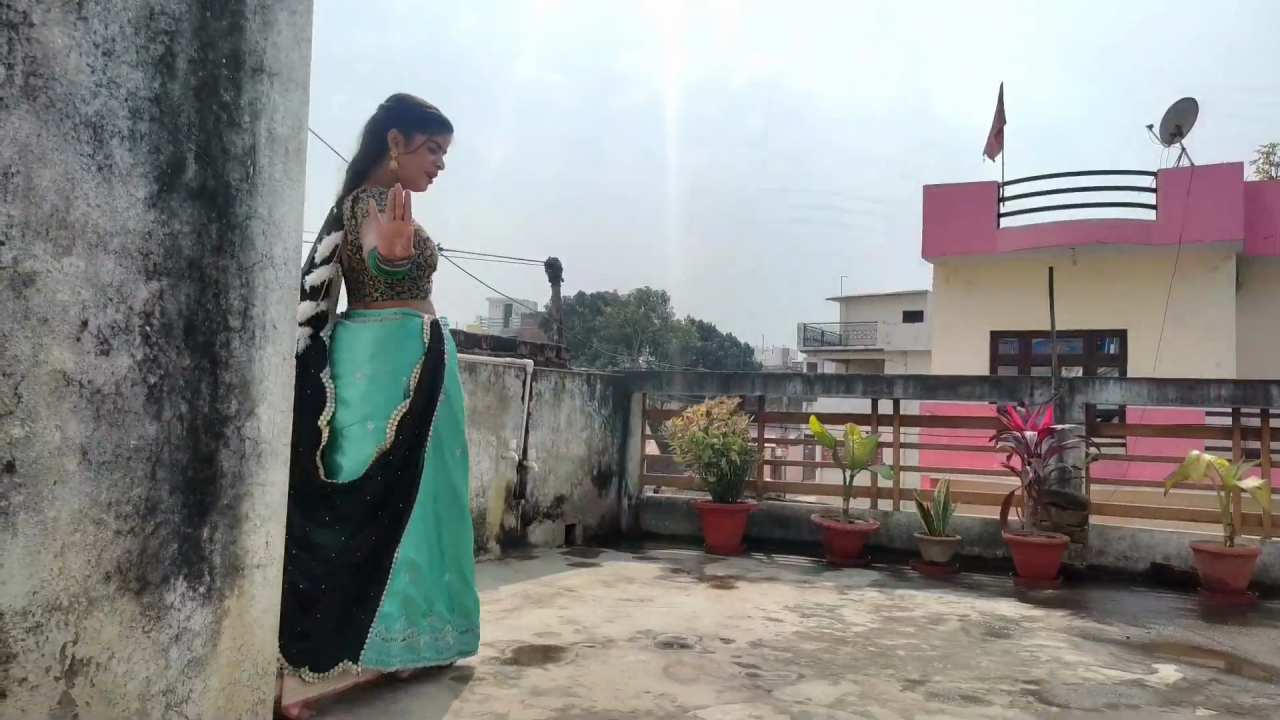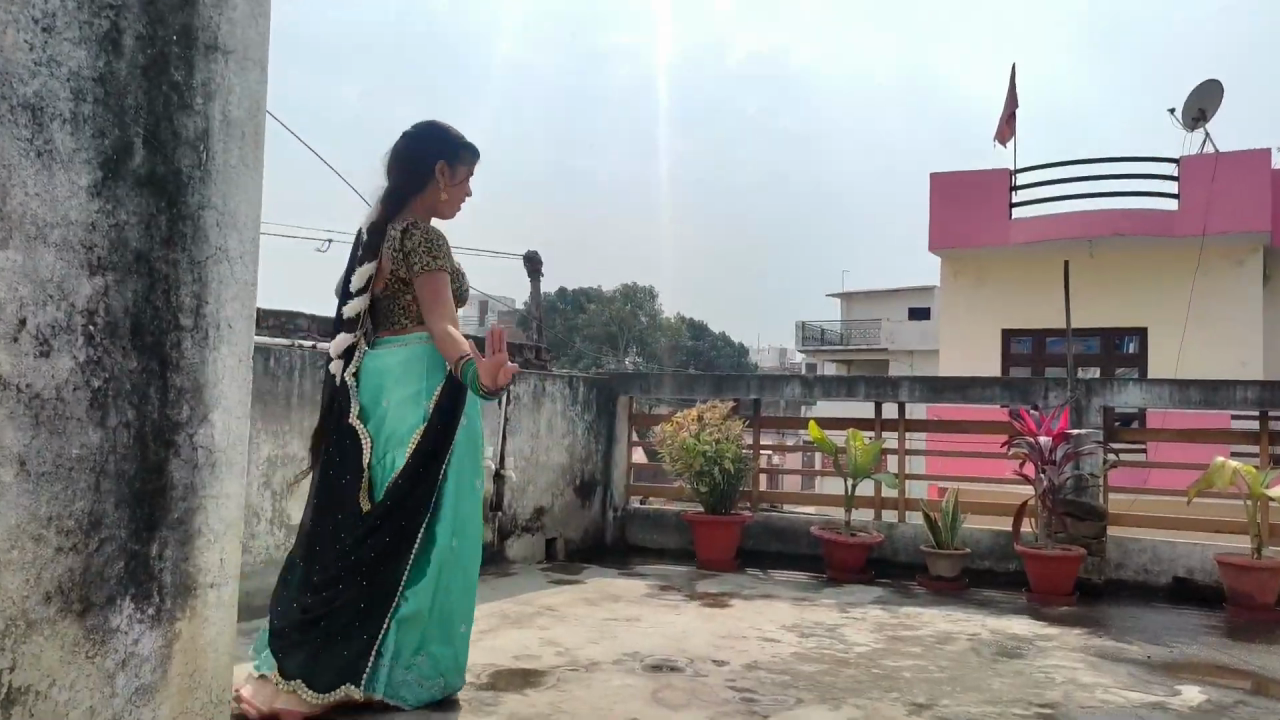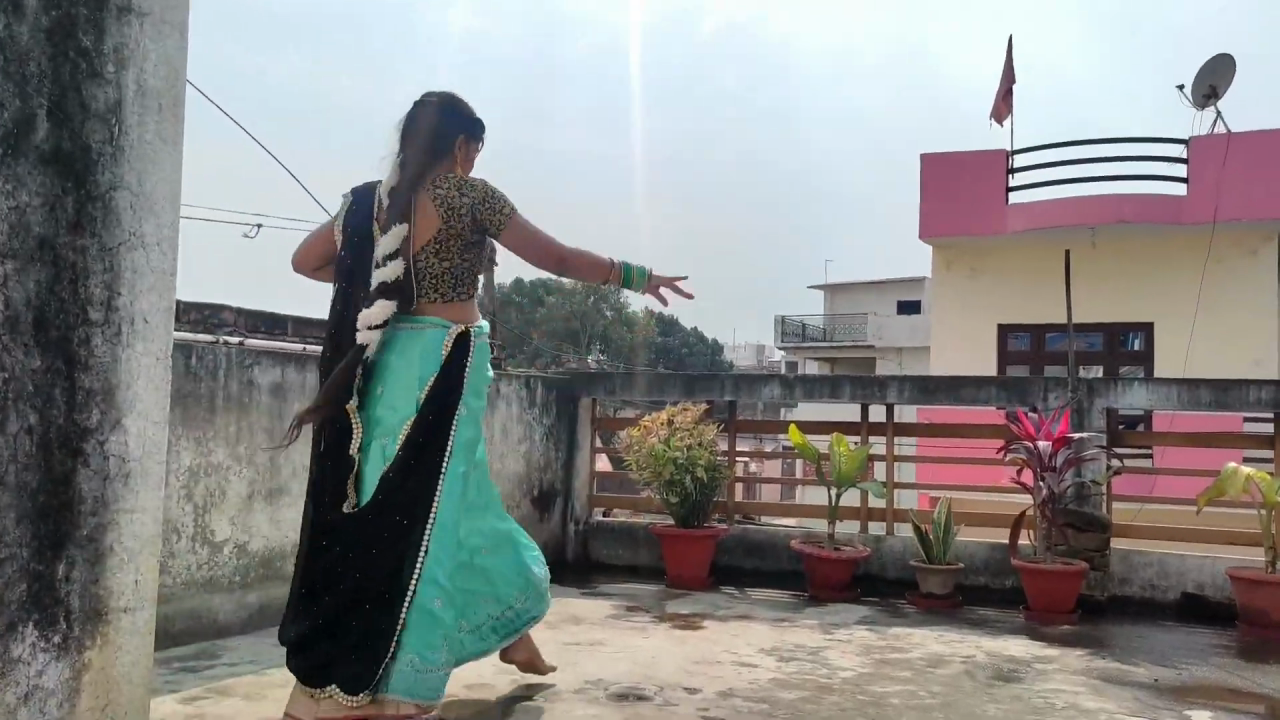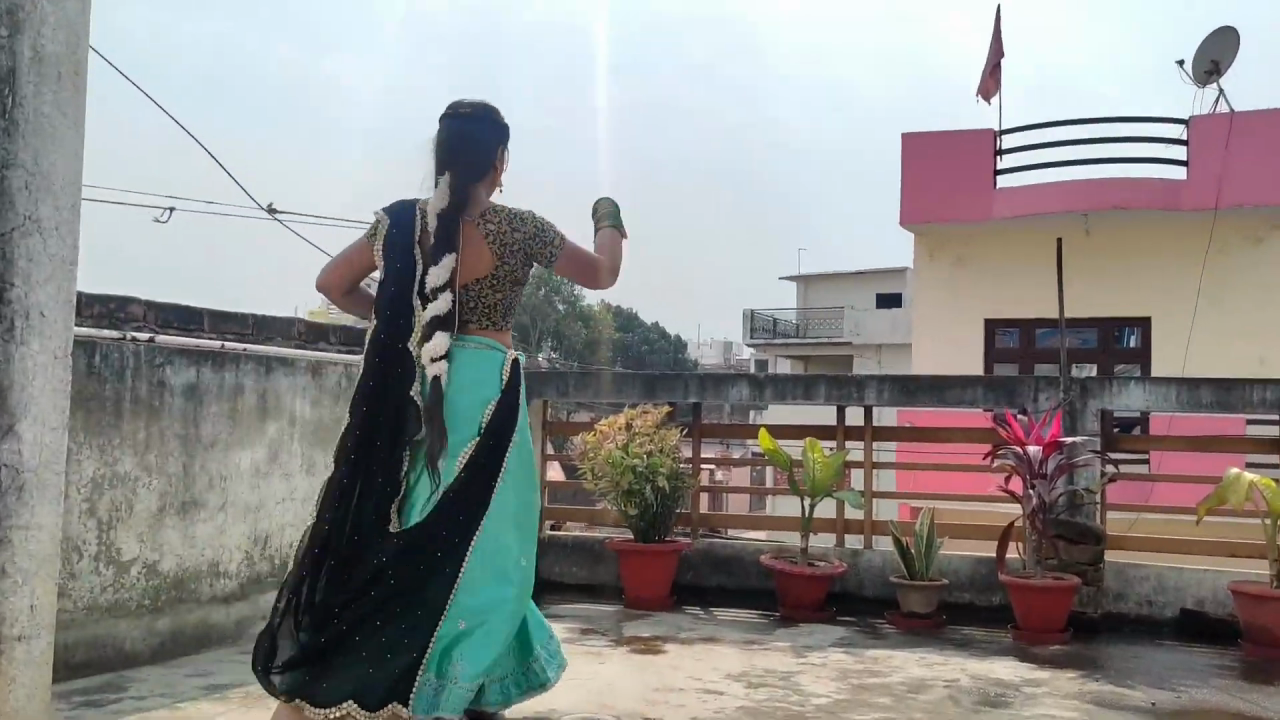
dt=0.3s
person 1, frame 1
left shoulder: (362, 200)
right shoulder: (378, 202)
right elbow: (378, 249)
right wrist: (388, 254)
left hip: (358, 358)
right hip: (400, 357)
left knee: (345, 502)
right knee: (395, 503)
person 1, frame 2
left shoulder: (379, 230)
right shoulder: (420, 237)
left elbow: (367, 308)
right elbow: (441, 327)
right wrist: (482, 374)
left hip: (377, 379)
right hip: (425, 384)
left knee: (370, 527)
right knee: (416, 530)
person 1, frame 3
left shoulder: (368, 200)
right shoulder: (469, 197)
left elbow: (306, 261)
right elbow: (558, 258)
right wrist: (638, 276)
left hip: (387, 368)
right hip: (443, 366)
right knee: (415, 523)
person 1, frame 4
left shoulder: (401, 219)
right shoulder: (518, 228)
left elbow: (330, 282)
right elbow: (601, 274)
right wrist: (608, 218)
left hip: (407, 389)
right hip: (485, 393)
left knee: (386, 540)
right knee: (464, 546)
